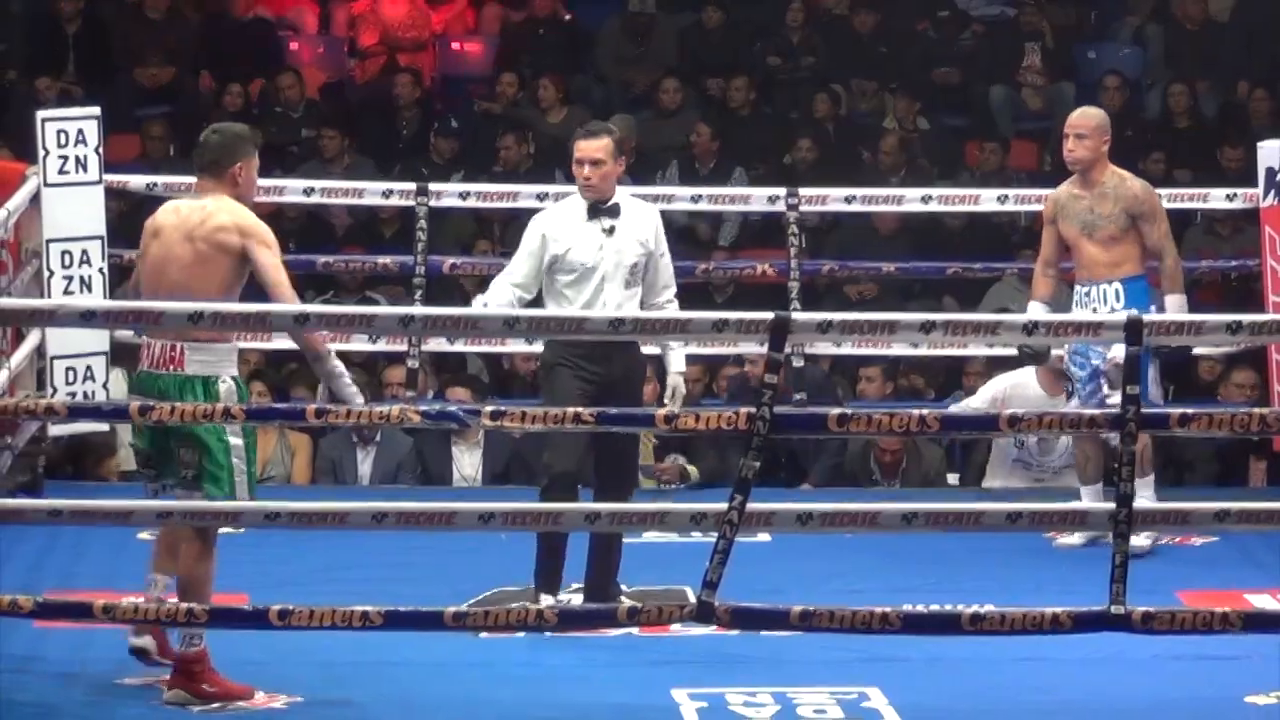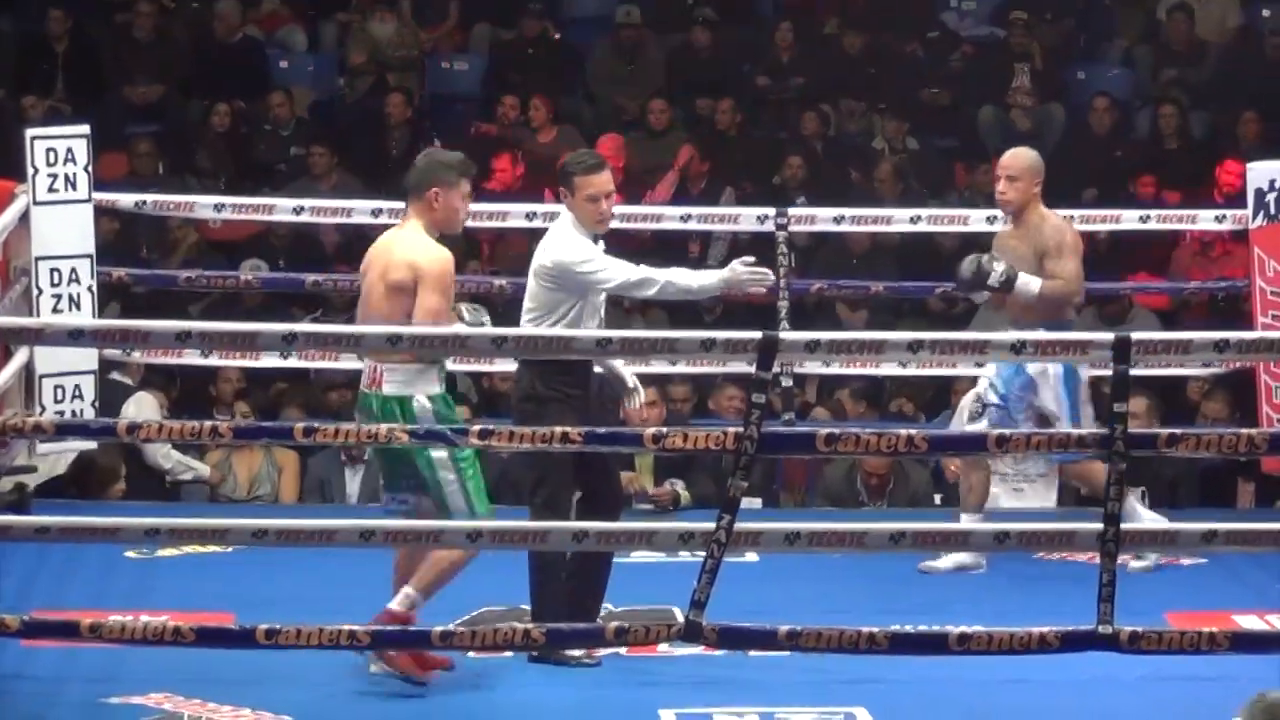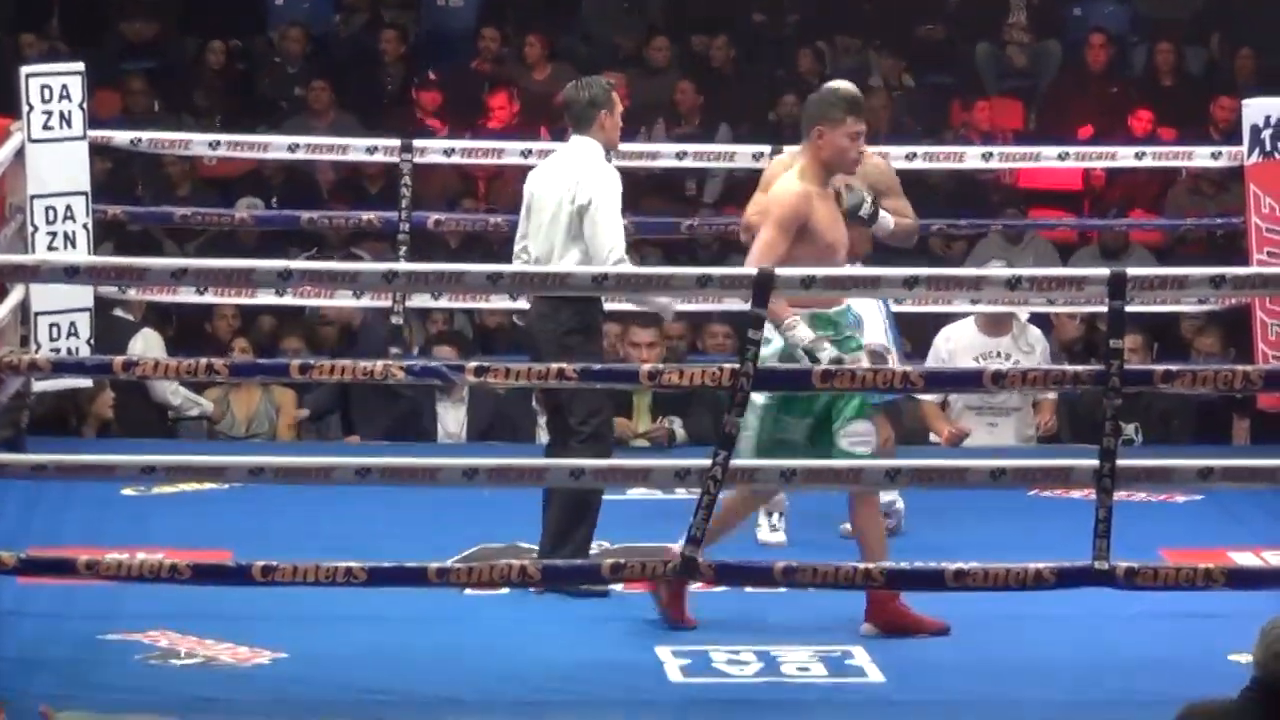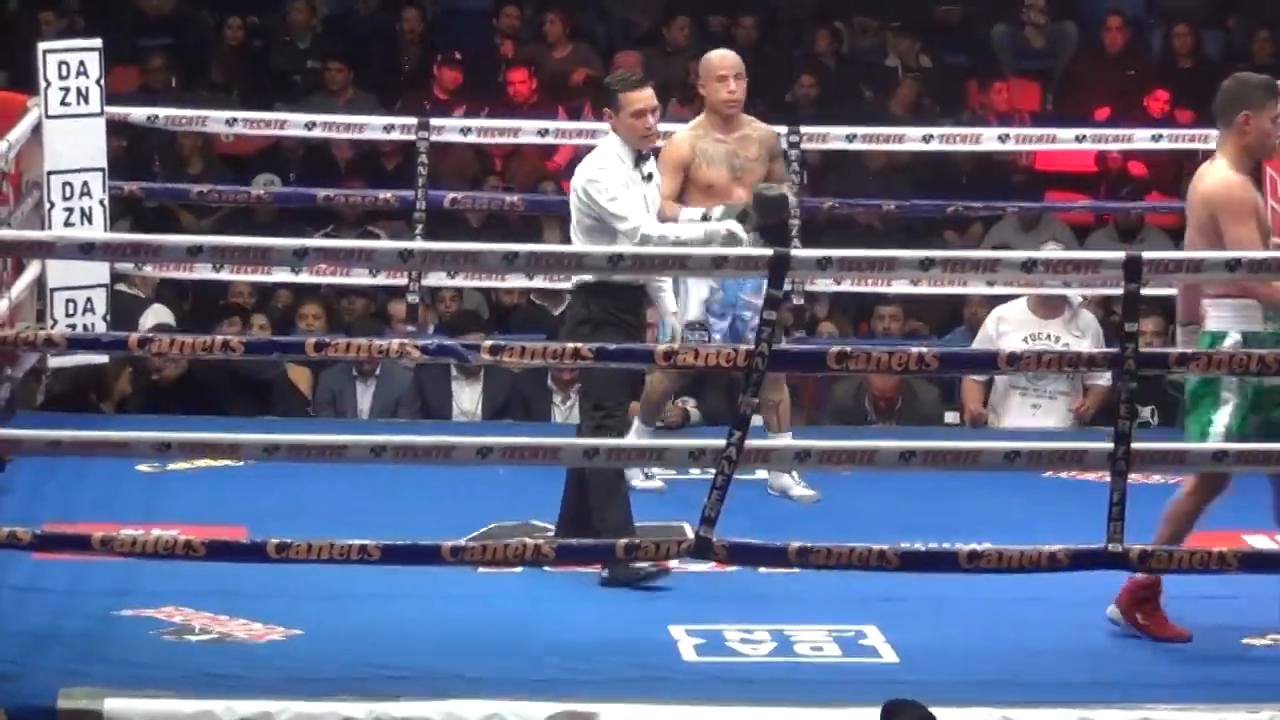
dt=1s
person 1, frame 1
left shoulder: (158, 222)
right shoulder: (242, 224)
left elbow: (137, 292)
right elbow: (287, 306)
right wrist: (337, 374)
left hip: (154, 371)
right hip: (209, 378)
left knee: (185, 504)
right knee: (213, 516)
left ankle: (149, 621)
right ankle: (191, 668)
person 1, frame 2
left shoulder: (380, 246)
right shoulder: (433, 259)
left hip: (379, 393)
right hip: (415, 400)
left knee: (419, 521)
left ankle: (403, 644)
right ankle: (394, 619)
person 1, frame 3
left shoulder: (831, 192)
right shoulder: (792, 195)
right elbow: (758, 277)
right wrist: (803, 342)
left hip: (839, 340)
right hip: (794, 349)
right knee: (760, 485)
left ankle: (884, 604)
right ankle: (674, 574)
person 1, frame 4
left shoulder: (1212, 177)
right shoulder: (1232, 185)
left elbow: (1191, 273)
left wrist: (1194, 334)
left hip: (1233, 339)
right knee: (1210, 474)
right ankle: (1138, 594)
person 2, frame 1
left shoulder: (646, 220)
right shoulder: (552, 224)
left elbow: (662, 300)
right elbow: (514, 285)
left wrist: (676, 362)
right wrist: (484, 307)
left hip: (625, 358)
right hip: (569, 356)
left knee: (618, 481)
right knee: (563, 470)
left ankle: (603, 590)
right ankle: (547, 589)
person 2, frame 2
left shoulder: (587, 240)
right shoulder: (564, 251)
right elbow: (641, 281)
left wrist: (617, 366)
right wrist: (722, 280)
left hip: (576, 380)
right hip: (546, 386)
left knee: (604, 500)
right knee: (552, 509)
left ankle: (579, 619)
person 2, frame 3
left shoulder: (543, 171)
right shoulder: (598, 175)
left elbow: (523, 251)
right elbow: (609, 262)
right wrist: (660, 300)
left hip: (544, 309)
right hip: (574, 316)
left knee: (564, 433)
right knee: (590, 435)
left ankle: (557, 553)
right ankle: (566, 561)
person 2, frame 4
left shoulder: (647, 162)
right shoulder: (600, 171)
right elbow: (641, 234)
left wrist: (667, 302)
right wrist: (711, 232)
left hip: (630, 302)
right hip: (598, 307)
left knee: (604, 423)
right knee: (606, 424)
left ankle: (576, 530)
right ankle: (617, 553)
person 3, frame 1
left shoulder: (1133, 192)
right shoulder: (1059, 199)
left elbow: (1166, 255)
right elbow: (1047, 265)
left wrist: (1173, 315)
right wrist: (1035, 319)
left hip: (1127, 302)
right hip: (1083, 305)
person 3, frame 2
left shoulder: (1054, 231)
right shoulder: (1005, 236)
left elbow: (1072, 291)
left wrist: (1011, 279)
right wrist: (980, 284)
left knee: (1073, 458)
left ankle: (1142, 520)
right ankle: (968, 547)
person 3, frame 3
left shoulder: (876, 168)
right shoulder: (786, 168)
left elbow: (909, 227)
right elbow: (749, 226)
left wrist: (874, 216)
left ankle: (886, 500)
right ankle: (771, 503)
person 3, frame 4
left shoulder: (766, 137)
right shoulder: (683, 143)
left elbow: (783, 188)
right elbow: (658, 206)
right wrist: (706, 218)
left knee: (771, 365)
right knee: (679, 364)
left ankle: (780, 468)
right ankle: (637, 441)
